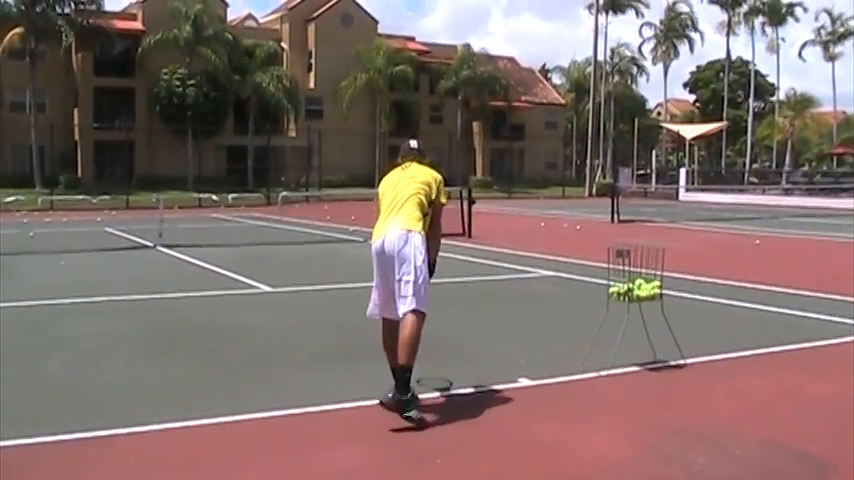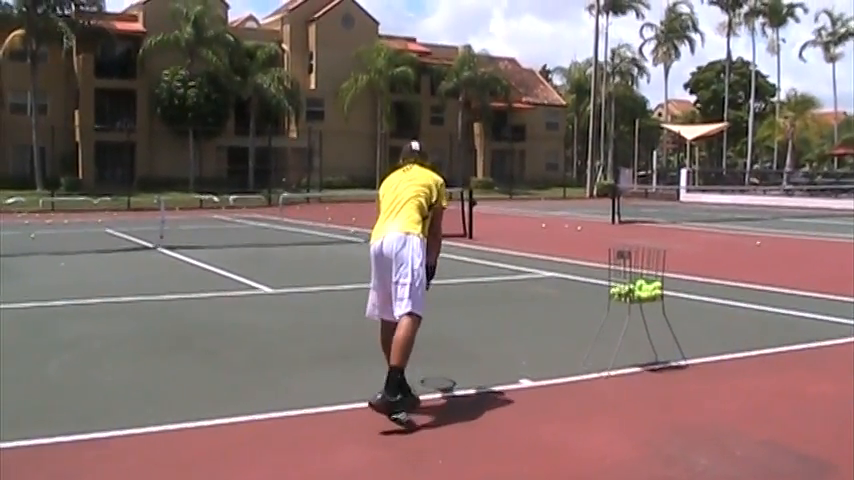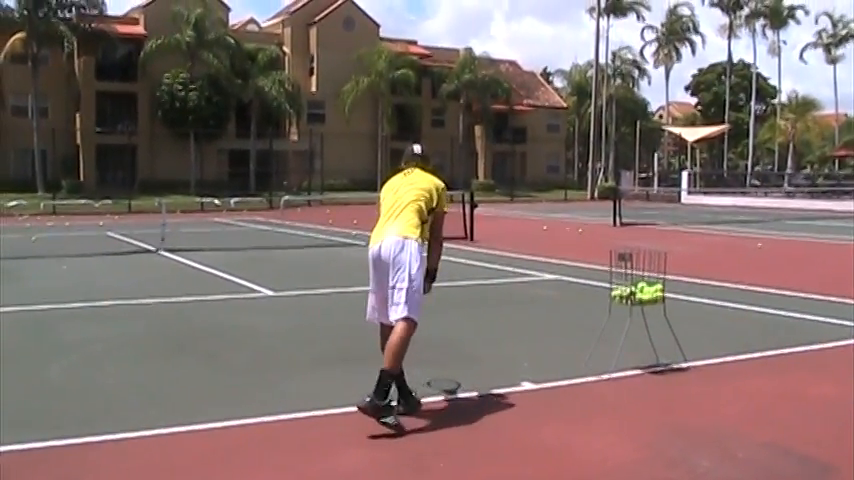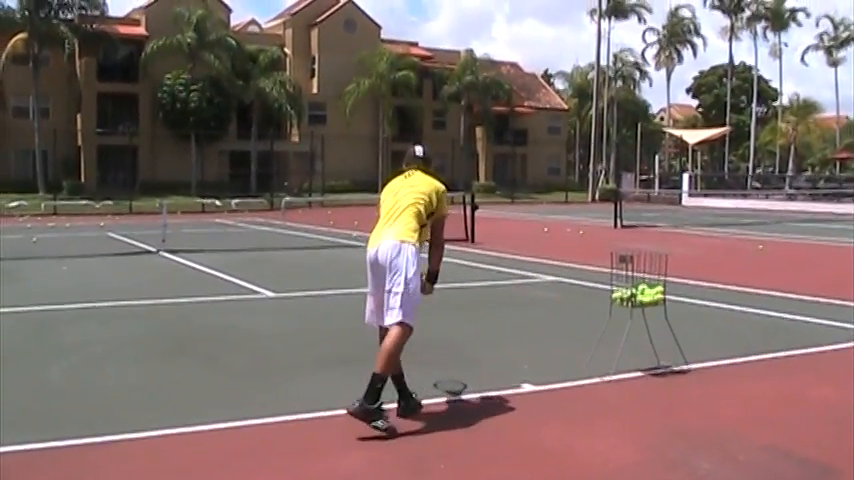
dt=0.1s
person 1, frame 1
left shoulder: (388, 178)
right shoulder: (433, 176)
right elbow: (435, 228)
right wrist: (430, 265)
left hip: (379, 239)
right hip: (407, 236)
left knee: (390, 318)
right knee: (413, 313)
left ankle: (401, 391)
right ankle: (400, 392)
person 1, frame 2
left shoulder: (389, 180)
right shoulder: (434, 179)
right elbow: (435, 232)
right wrist: (430, 269)
left hip: (378, 240)
right hip: (406, 239)
left knee: (388, 319)
right knee: (409, 316)
left ankle: (399, 391)
right ankle: (390, 392)
person 1, frame 3
left shoulder: (390, 183)
right shoulder: (435, 184)
right elbow: (435, 237)
left wrist: (421, 271)
right wrist: (431, 274)
left hip: (377, 244)
right hip: (404, 243)
left knee: (388, 324)
right knee: (405, 321)
left ankle: (405, 395)
right ankle: (378, 397)
person 1, frame 4
left shoulder: (391, 185)
right shoulder: (436, 187)
right elbow: (436, 240)
left wrist: (420, 273)
right wrist: (432, 276)
left hip: (375, 246)
right hip: (401, 247)
left knee: (386, 326)
right knee: (400, 325)
left ankle: (405, 398)
right ankle: (369, 401)
